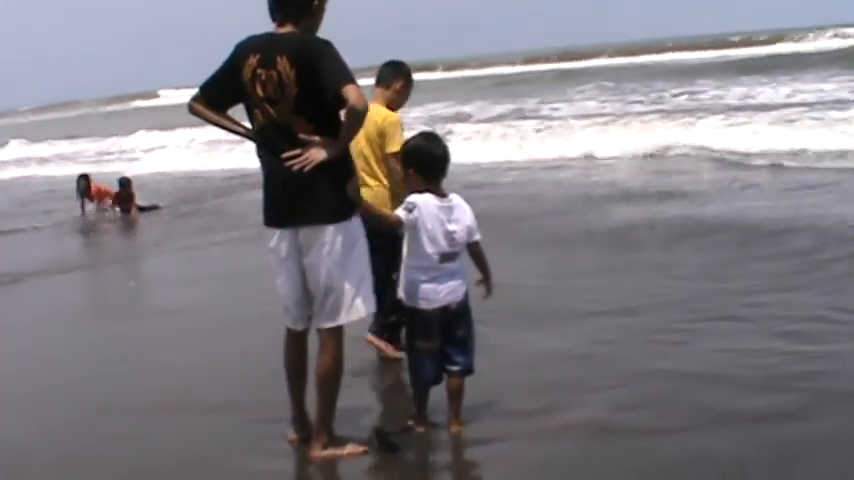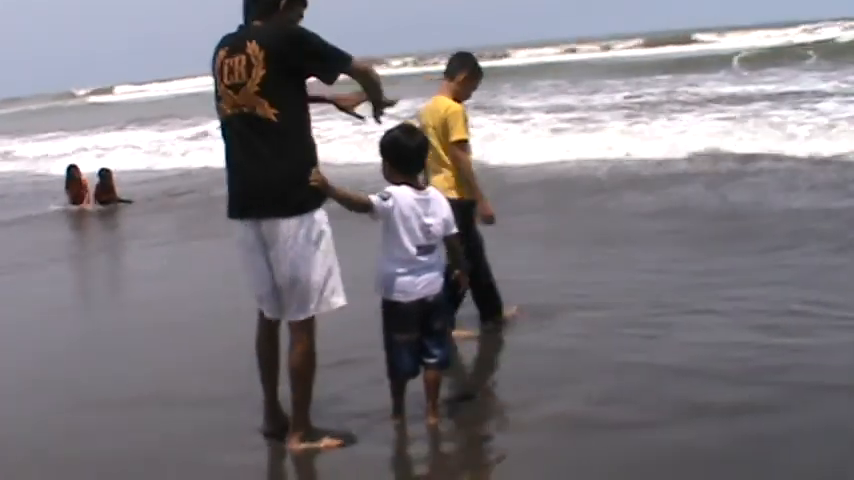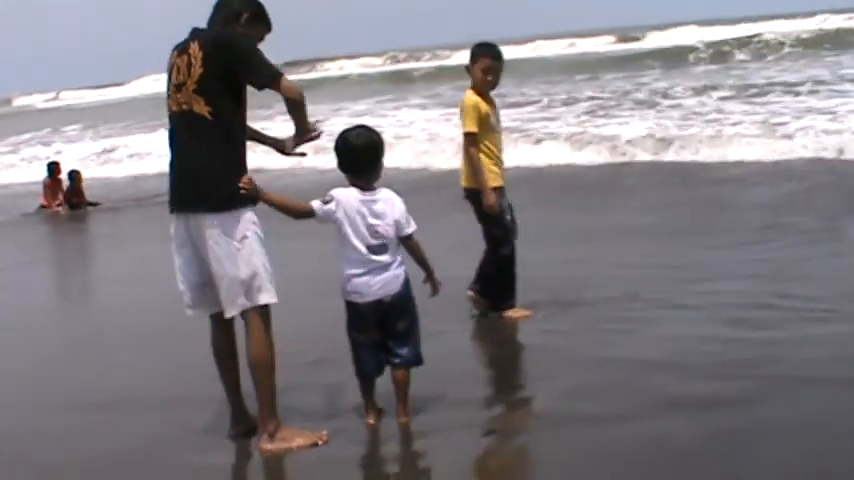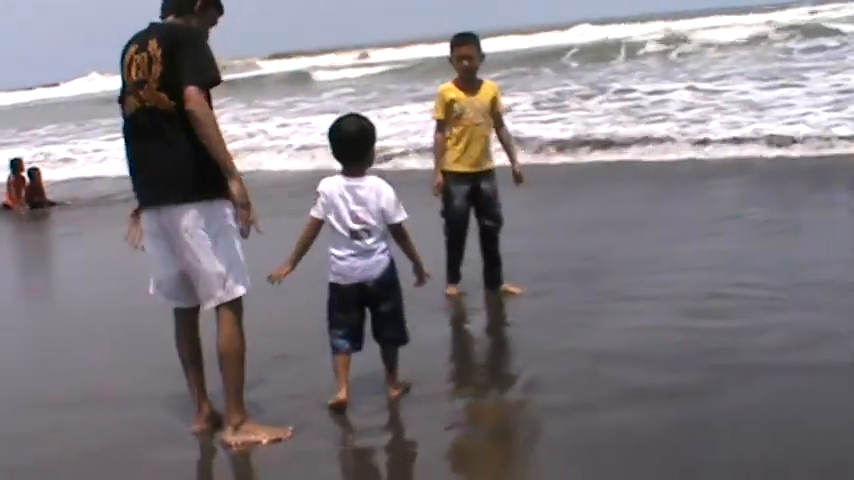
dt=0.7s
person 1, frame 1
left shoulder: (246, 53)
right shoulder: (315, 50)
left elbow: (199, 104)
right elbow: (357, 103)
left wrist: (254, 133)
right wrist: (336, 145)
left hip: (281, 206)
right hip: (327, 203)
left knee: (296, 322)
right knee: (331, 327)
left ankle: (299, 422)
right ankle: (323, 438)
person 1, frame 2
left shoulder: (223, 49)
right shoulder: (287, 38)
right elbow: (362, 71)
left wrist: (335, 100)
right wrist: (376, 100)
left hip: (244, 202)
right hip: (292, 197)
left knee: (269, 312)
right knee: (301, 317)
left ankle: (272, 414)
right ankle: (301, 430)
person 1, frame 3
left shoulder: (181, 52)
right shoulder: (229, 41)
right elbow: (288, 89)
left wrist: (272, 142)
right wrist: (302, 127)
left hip: (183, 199)
right hip: (220, 201)
left knee: (220, 313)
right knee: (254, 312)
left ankle: (239, 415)
right ankle: (271, 429)
person 1, frame 4
left shoulder: (132, 47)
right elbow: (195, 104)
left wrist: (140, 201)
right wrist: (233, 177)
left hip: (155, 195)
right hip: (196, 191)
left knee: (183, 307)
right knee: (227, 303)
left ankle: (202, 410)
right ankle: (237, 422)
person 2, frame 1
left shoulder: (416, 205)
right shoulder: (460, 205)
left elbow: (390, 222)
right elbow: (475, 247)
left wrist: (360, 201)
right wrist: (486, 276)
left hip: (422, 300)
right hip: (454, 296)
left knee: (422, 367)
right knee: (456, 362)
left ankle: (421, 419)
right ankle: (455, 419)
person 2, frame 2
left shoulder: (393, 198)
right shoulder: (438, 198)
left elbow: (361, 205)
right elbow: (453, 242)
left wrist: (328, 188)
right wrist: (462, 269)
left hip: (400, 293)
right hip: (433, 288)
left knee: (400, 358)
right knee: (434, 355)
left ankle: (398, 412)
right ankle: (432, 411)
person 2, frame 3
left shoulder: (339, 200)
right shoulder: (392, 200)
left elbow: (300, 210)
right elbow: (410, 242)
left wrist: (260, 193)
right wrist: (430, 273)
left hip: (359, 291)
right hip: (395, 287)
left knee: (368, 355)
right knee: (402, 351)
left ankle: (371, 410)
right ankle: (402, 409)
person 2, frame 4
left shoulder: (328, 187)
right shoulder: (382, 188)
left elbow: (312, 230)
right elbow: (399, 232)
left wrist: (290, 264)
right wrist: (417, 263)
left hip: (343, 275)
right hip: (379, 271)
left knee: (342, 335)
right knee: (388, 331)
left ankle: (342, 388)
right ankle: (393, 383)
person 3, frame 1
right shoulder: (390, 120)
right elbow: (395, 169)
right hip: (387, 207)
left knee: (383, 273)
left ankle: (387, 334)
right ankle: (383, 331)
person 3, frame 2
left shoulder: (426, 109)
right shoulder: (454, 110)
left elbow: (426, 155)
right elbow: (460, 158)
right wrist: (482, 201)
left hip: (439, 193)
right hip: (457, 195)
left knee: (474, 253)
right knee: (462, 258)
left ankle: (492, 312)
person 3, frame 3
left shoulder: (489, 101)
right shoulder: (472, 103)
right elbow: (471, 148)
right wrist: (486, 190)
left hip: (496, 183)
right hip: (483, 186)
left knee: (503, 241)
right knee: (503, 243)
left ankle: (481, 289)
right ankle: (501, 304)
person 3, frame 4
left shoulder: (491, 89)
right shoulder: (445, 92)
left elbow: (500, 127)
right elbow: (440, 133)
left wrist: (514, 161)
right wrist: (438, 172)
left hip: (484, 169)
right hip: (455, 171)
left knee: (491, 226)
right knee: (456, 226)
left ankle: (494, 281)
right ankle: (452, 279)
